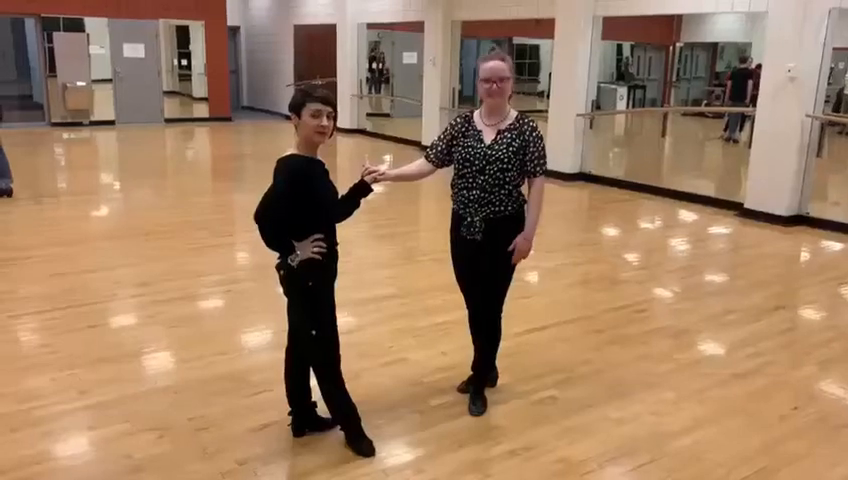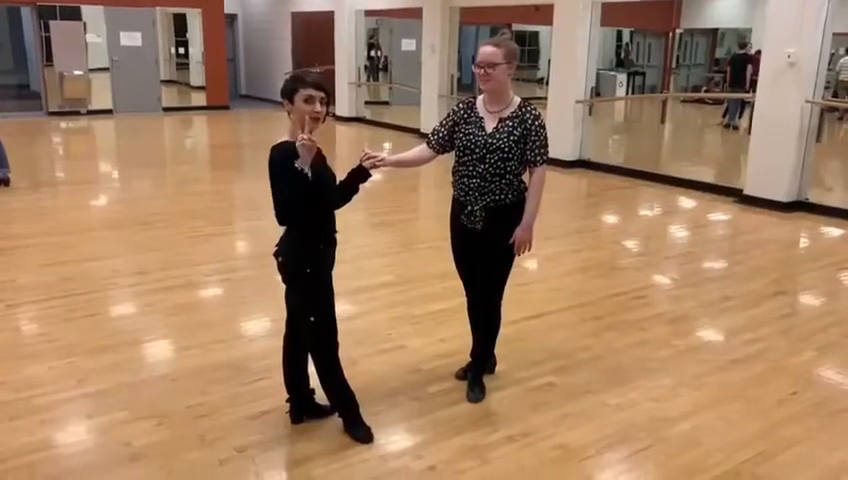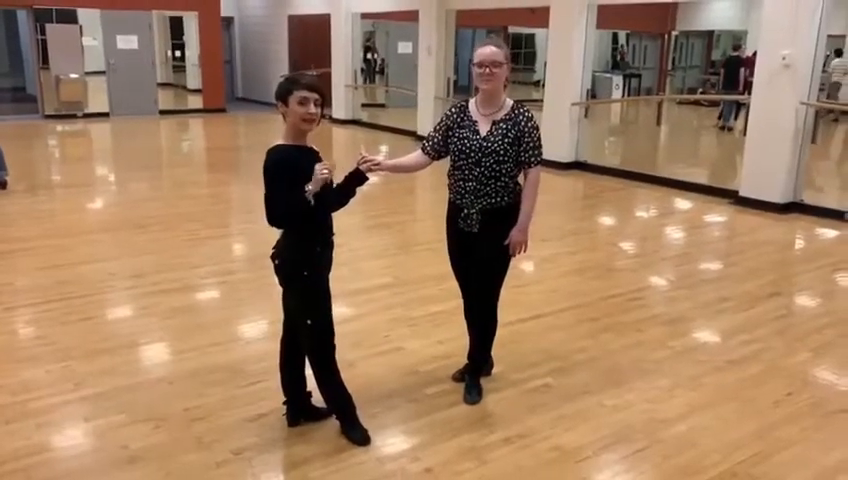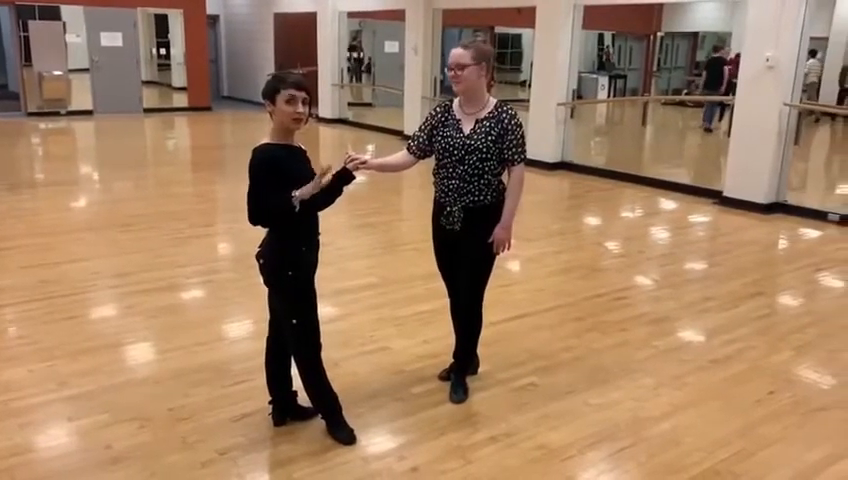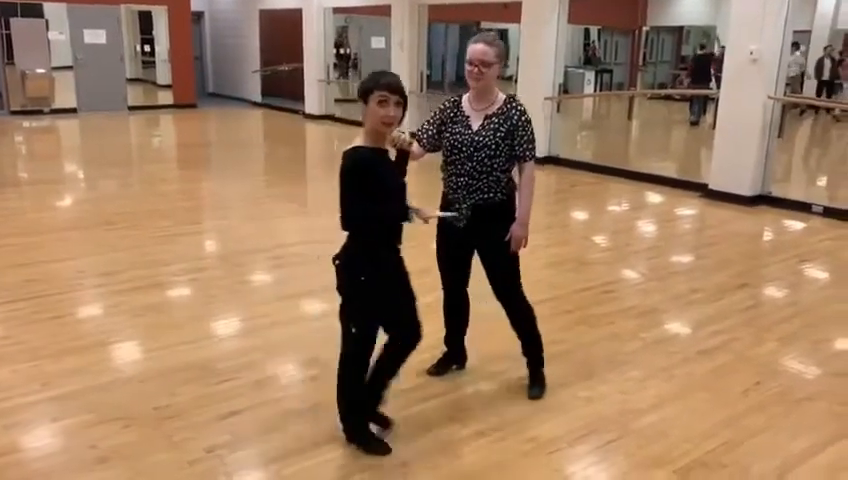
dt=1s
person 1, frame 1
left shoulder: (315, 166)
right shoulder: (292, 169)
left elbow: (331, 214)
right elbow: (264, 217)
left wrist: (362, 187)
right wrist: (291, 251)
left hip: (317, 270)
right hip: (304, 272)
left knee: (303, 343)
right knee: (324, 349)
left ankle: (303, 416)
right ankle: (350, 424)
person 1, frame 2
left shoulder: (314, 152)
right shoulder: (283, 155)
left elbow: (331, 200)
right elbow: (285, 213)
left wrist: (361, 172)
right wrist: (303, 165)
left hip: (317, 252)
right hip: (301, 256)
left knee: (300, 331)
right knee: (322, 336)
left ankle: (301, 403)
right ankle: (349, 411)
person 1, frame 3
left shoulder: (309, 153)
right shoulder: (279, 158)
left elbow: (329, 203)
right elbow: (276, 216)
left wrist: (358, 175)
right wrist: (311, 187)
left hip: (314, 255)
right hip: (298, 259)
left knee: (297, 333)
right knee: (319, 338)
left ankle: (298, 406)
right ankle: (346, 414)
person 1, frame 4
left shoulder: (298, 152)
right shoulder: (265, 157)
left elbow: (315, 203)
right elbow: (258, 214)
left wrist: (344, 175)
right wrist: (298, 194)
left hip: (300, 255)
right hip: (283, 259)
left knee: (283, 332)
right knee: (305, 338)
left ankle: (283, 405)
right ankle: (331, 413)
person 1, frame 5
left shoulder: (384, 154)
right shoulder: (356, 160)
right elbow: (353, 220)
left wrist: (404, 159)
right wrist: (407, 212)
left hip: (388, 262)
right hip: (361, 268)
left knee: (407, 334)
right knee: (358, 345)
left ankle: (366, 403)
right ankle: (354, 424)
person 2, frame 1
left shoulder: (525, 130)
right shoulder: (461, 125)
left elbow: (536, 181)
right elbow: (429, 163)
left wrist: (528, 232)
right wrist: (390, 174)
left hip: (503, 231)
right hip: (464, 228)
left knee: (490, 307)
right knee: (473, 304)
left ankle: (479, 380)
right ankle: (487, 369)
person 2, frame 2
left shoulder: (528, 117)
right shoulder: (463, 111)
left elbow: (537, 172)
right elbow: (430, 149)
left wrist: (528, 223)
right wrist: (389, 159)
left hip: (503, 219)
right hip: (464, 215)
left knee: (488, 294)
right knee: (472, 292)
left ankle: (477, 367)
right ankle: (485, 357)
person 2, frame 3
left shoulder: (521, 119)
right shoulder: (456, 115)
left elbow: (532, 174)
right elbow: (425, 155)
left wrist: (522, 225)
right wrist: (386, 164)
left hip: (499, 222)
right hip: (460, 218)
left knee: (485, 296)
right knee: (469, 295)
left ankle: (475, 369)
right ankle: (482, 359)
person 2, frame 4
left shoulder: (504, 117)
right shoulder: (441, 114)
left elbow: (516, 172)
right elbow: (411, 155)
left wrist: (506, 223)
right wrist: (370, 163)
left hip: (482, 220)
right hip: (445, 217)
left knee: (469, 295)
right knee: (455, 294)
left ankle: (460, 368)
right ankle: (468, 357)
person 2, frame 5
left shoulder: (513, 112)
right shoulder: (449, 109)
left elbow: (527, 168)
right elbow: (419, 148)
left wrist: (522, 219)
left hip: (494, 217)
right hip: (453, 214)
left knee: (509, 292)
right knee: (453, 289)
left ankle: (536, 365)
right ankle: (454, 352)
